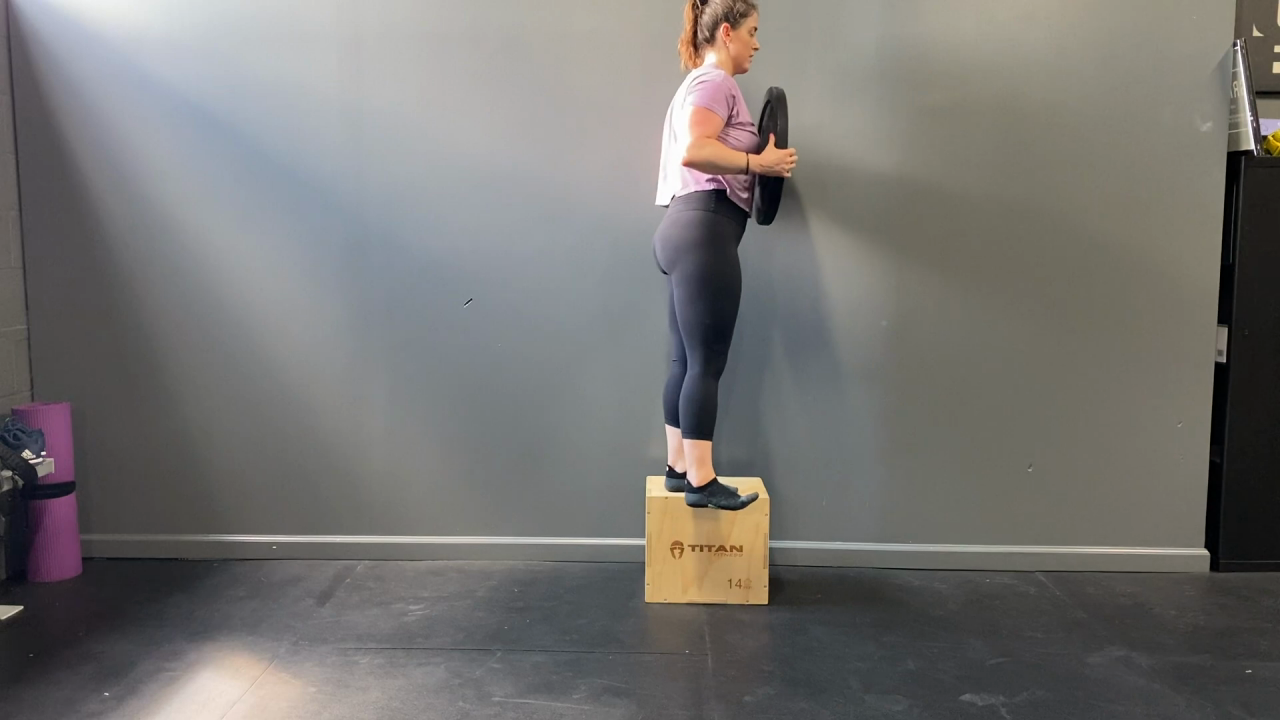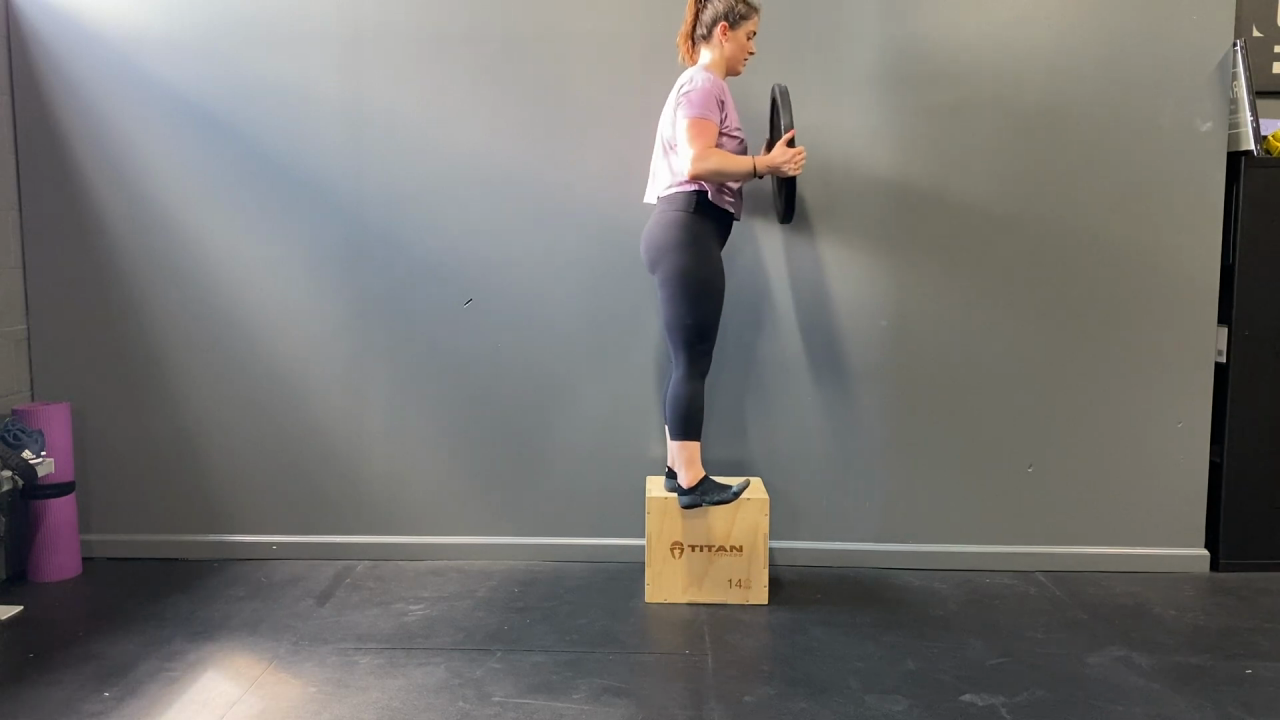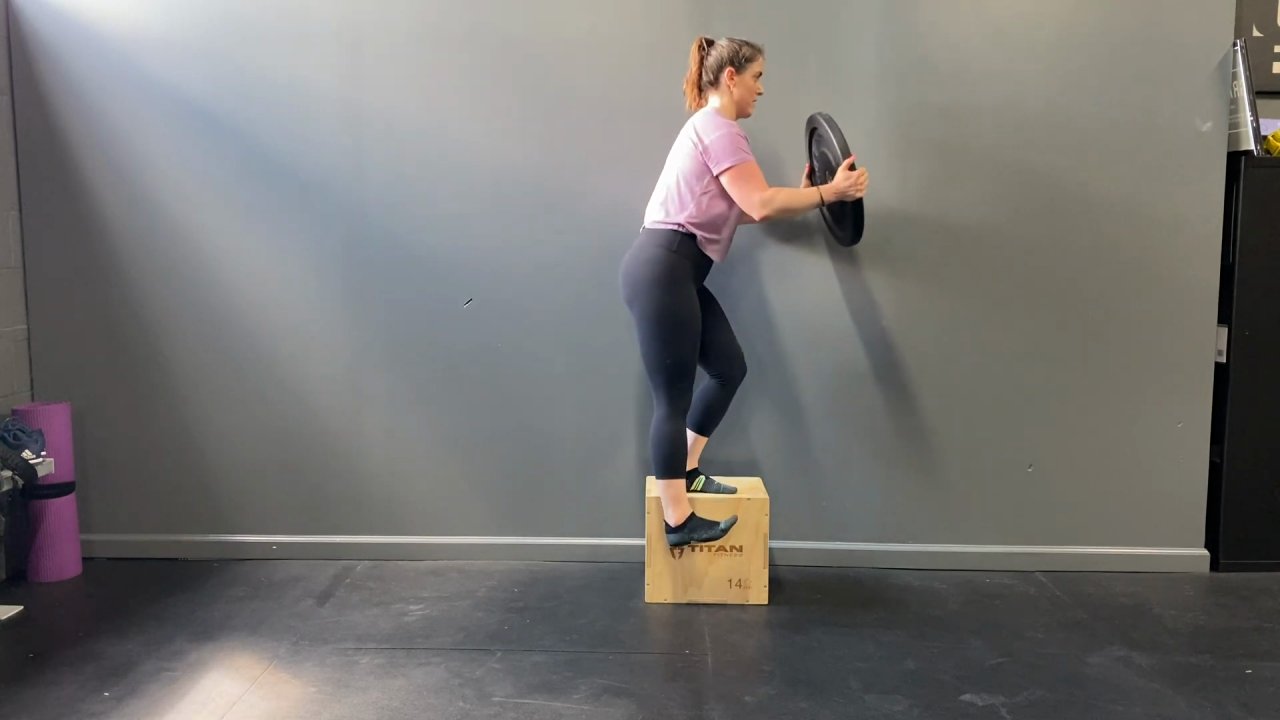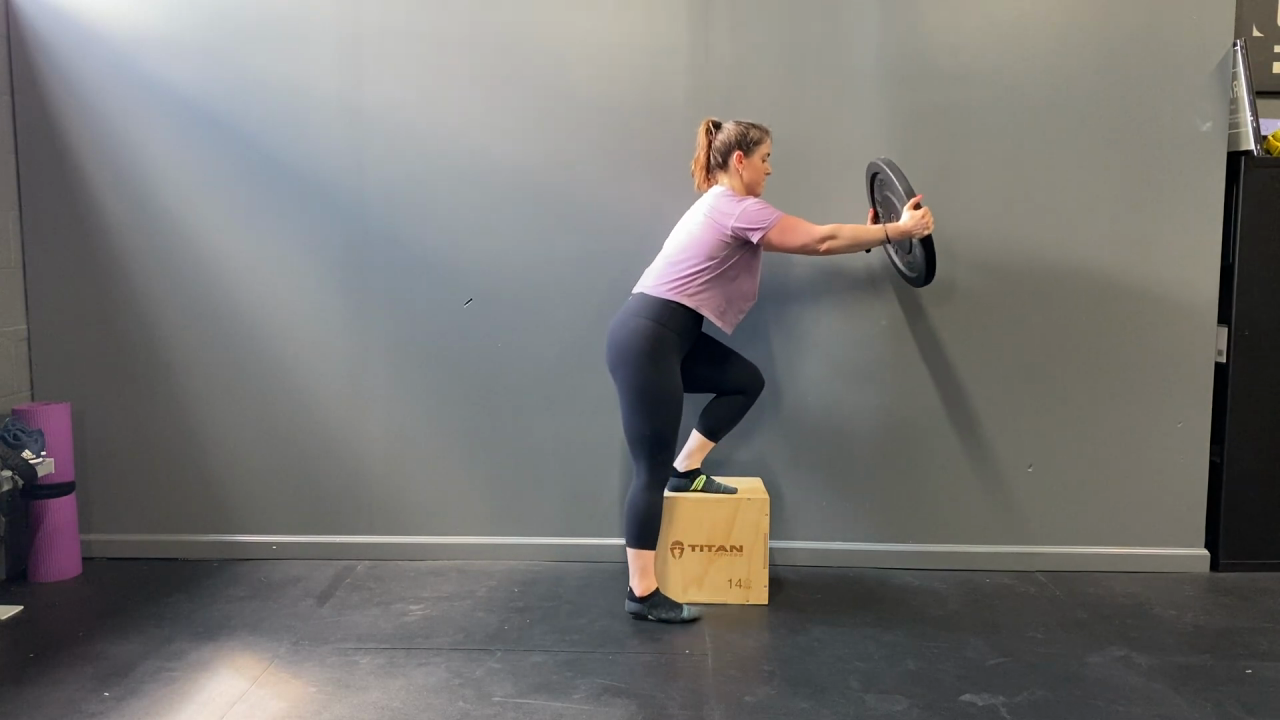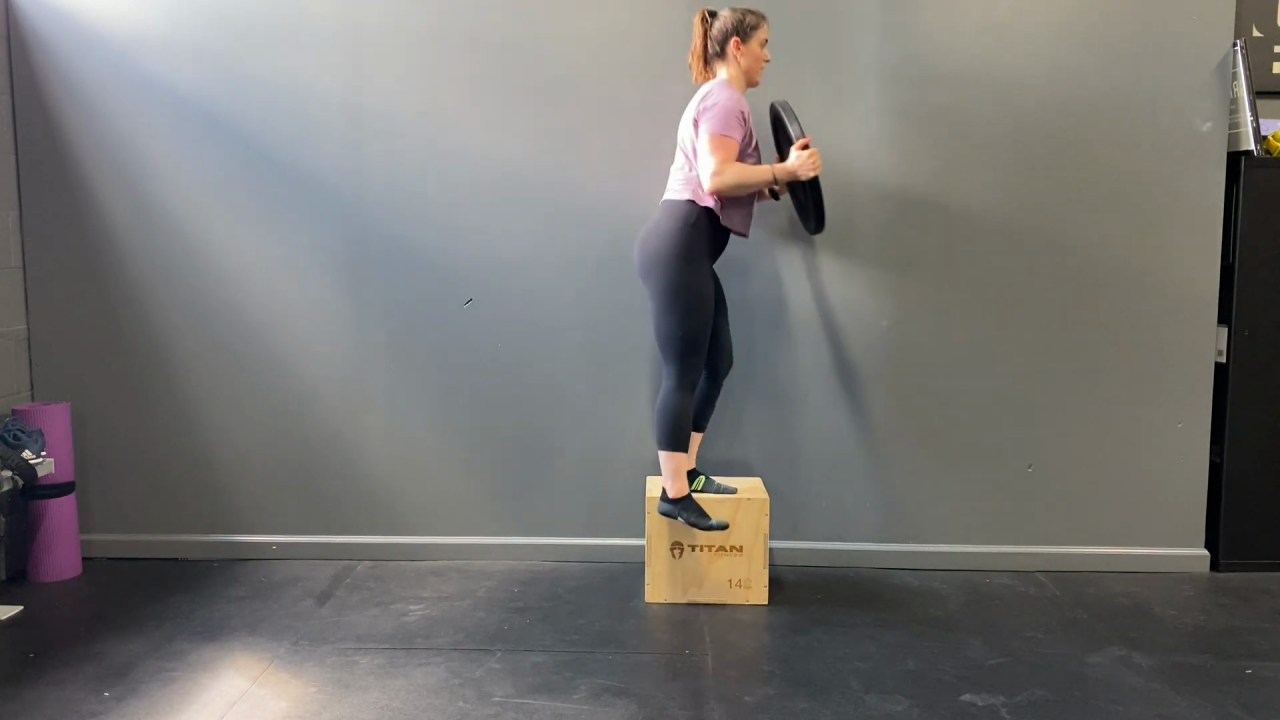
dt=1s
person 1, frame 1
left shoulder: (702, 85)
right shoulder: (713, 83)
right elbow: (692, 151)
left wrist: (760, 163)
right wrist: (758, 163)
left hip: (688, 229)
right hip: (703, 231)
left knee: (688, 360)
right knee: (706, 362)
left ankle: (679, 467)
right ankle: (702, 480)
person 1, frame 2
left shoulder: (702, 85)
right shoulder: (703, 84)
right elbow: (696, 163)
left wrist: (764, 165)
right wrist: (764, 165)
left hip: (683, 233)
right hip: (687, 233)
left knee: (689, 362)
right knee: (692, 363)
left ankle: (679, 469)
right ankle: (692, 481)
person 1, frame 3
left shoulder: (709, 128)
right shoulder: (718, 129)
left elbow: (745, 208)
right elbow: (760, 205)
left wrist: (805, 194)
right wrist: (830, 192)
left hip: (674, 272)
right hip: (662, 272)
left knee: (729, 367)
right knee: (673, 400)
left ankle: (686, 471)
right ankle: (679, 520)
person 1, frame 4
left shoulder: (723, 207)
right shoulder: (739, 209)
left elbow: (803, 244)
right elbow: (819, 239)
left wrist: (868, 236)
right wrist: (897, 230)
left hip: (662, 334)
right hip: (645, 340)
left knee: (745, 381)
right knee: (651, 470)
left ankle: (685, 469)
right ankle: (642, 593)
person 1, frame 5
left shoulder: (721, 101)
right shoulder: (723, 100)
left elbow: (733, 188)
right elbow: (717, 179)
left wrist: (781, 181)
right wrist: (784, 169)
left hip: (687, 250)
right hip: (677, 247)
left knee: (715, 364)
right knee: (684, 374)
left ankle: (687, 473)
right ankle: (674, 493)
